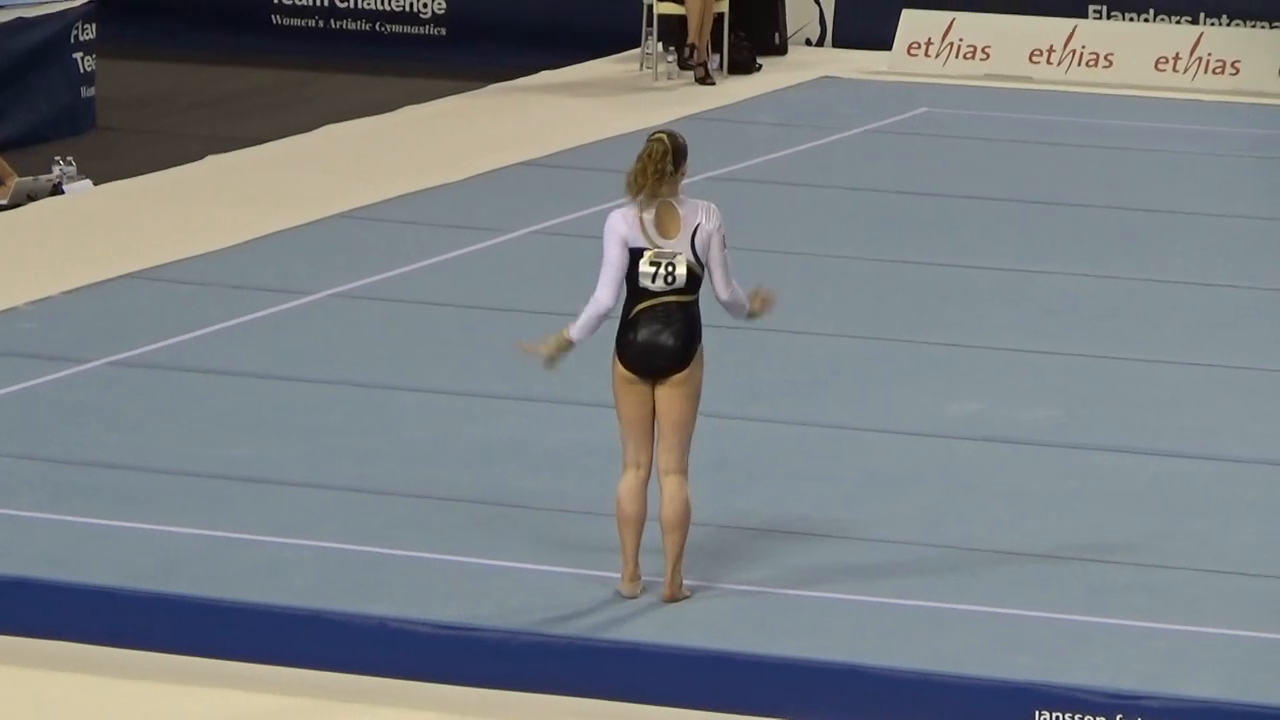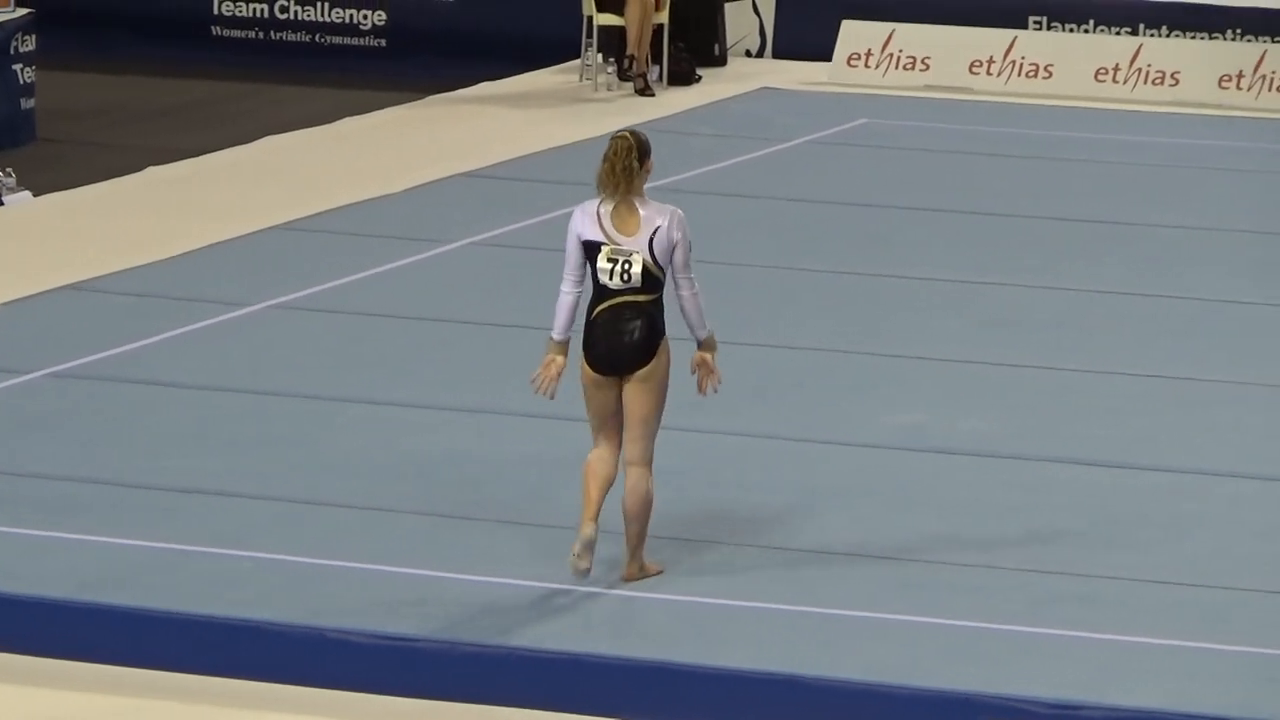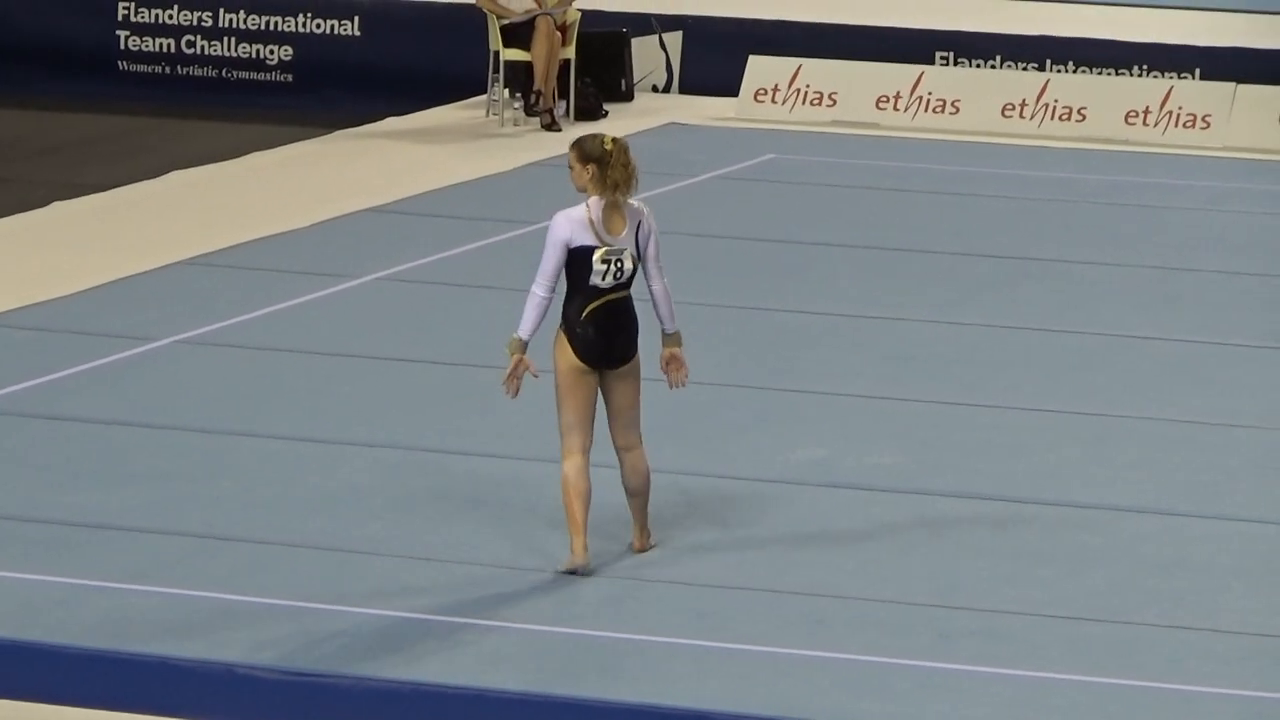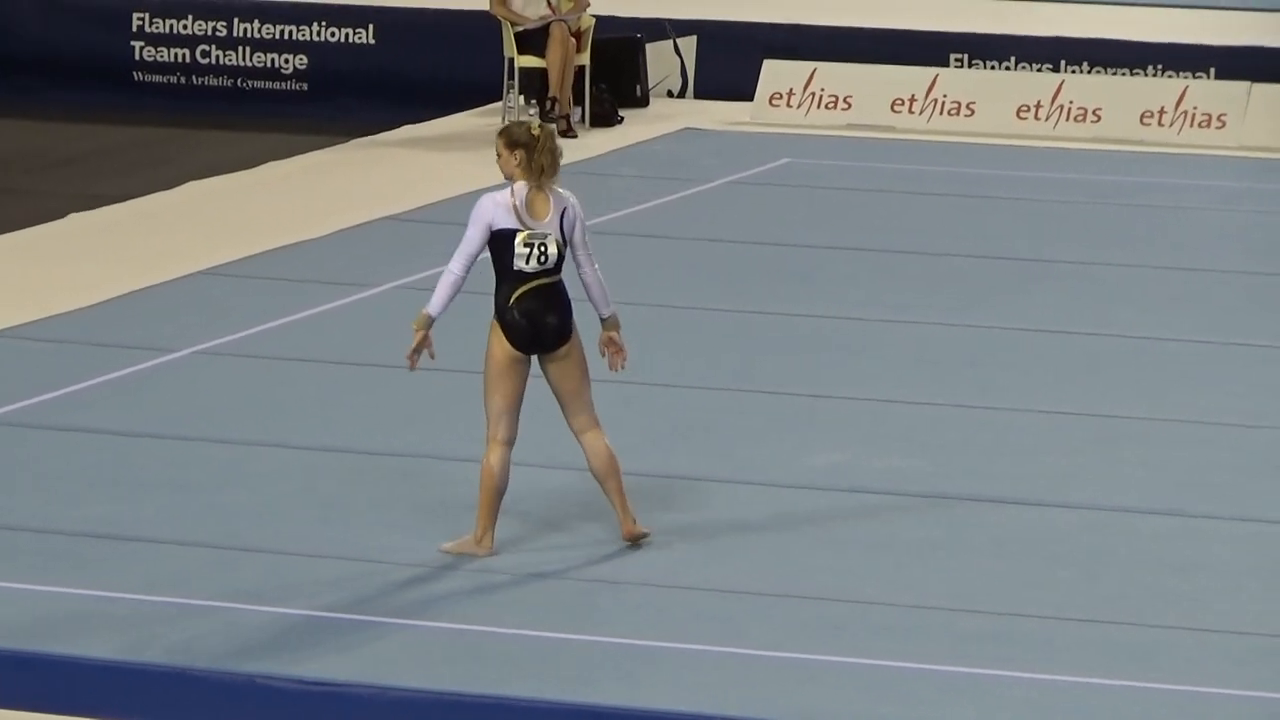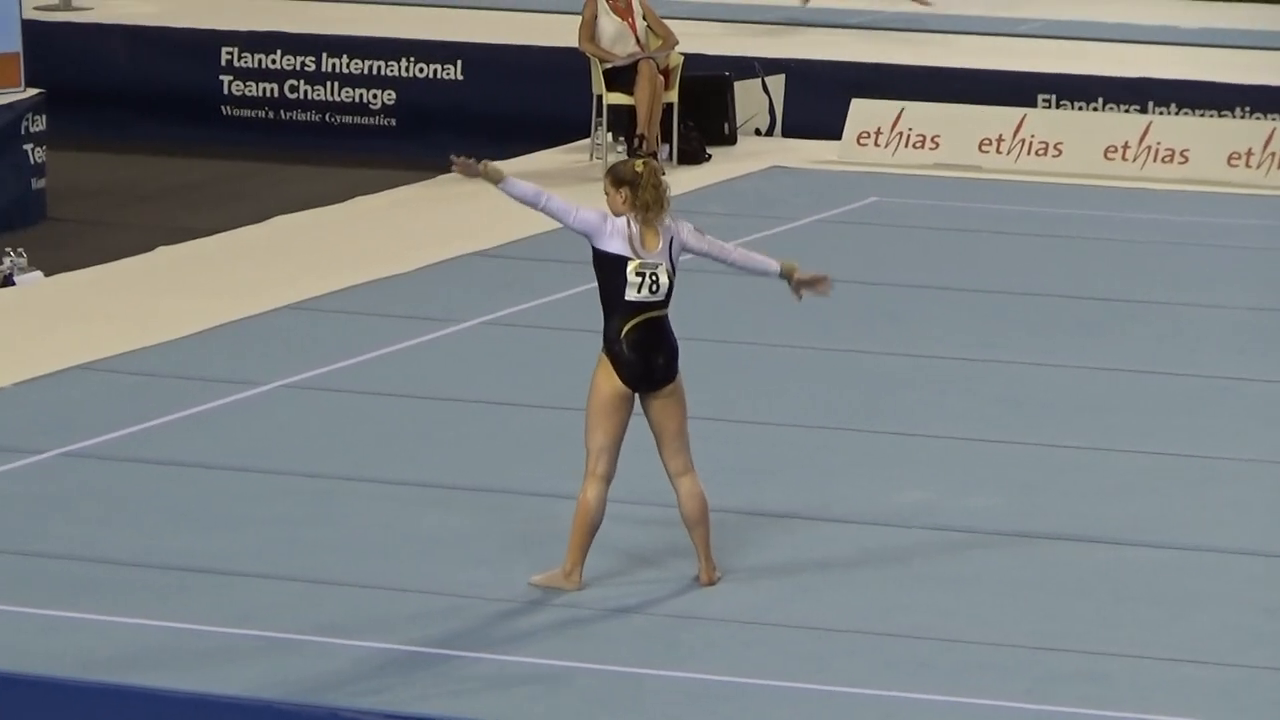
dt=1s
person 1, frame 1
left shoulder: (622, 219)
right shoulder: (707, 216)
left elbow: (605, 298)
right elbow: (725, 292)
left wrist: (565, 339)
right wrist: (749, 308)
left hip: (634, 344)
right hip: (681, 349)
left knee: (634, 467)
right knee: (674, 470)
left ankle: (630, 573)
right ankle: (672, 579)
person 1, frame 2
left shoulder: (584, 217)
right shoulder: (669, 220)
left elbow: (570, 288)
right elbow: (686, 290)
left wrist: (557, 348)
right wrist: (704, 346)
left hip: (599, 339)
right hip: (645, 342)
left knee: (604, 445)
right knee: (637, 459)
left ankle: (587, 527)
right ankle: (635, 561)
person 1, frame 3
left shoulder: (567, 222)
right shoulder: (640, 215)
left elbow: (543, 289)
right elbow: (657, 283)
left wrist: (519, 346)
right wrist: (671, 339)
left hip: (580, 335)
right hip: (623, 332)
left knee: (574, 449)
right knee: (629, 441)
left ankle: (579, 547)
right ankle: (641, 533)
person 1, frame 4
left shoulder: (493, 204)
right shoulder: (566, 202)
left elbow: (459, 266)
right elbow: (588, 269)
left wrist: (425, 321)
right wrist: (609, 324)
left hip: (514, 322)
right hip: (556, 318)
left knee: (500, 439)
right knee: (587, 427)
left ankle: (482, 537)
right ankle: (628, 522)
person 1, frame 5
left shoulder: (607, 229)
right shoulder: (673, 232)
left elbow: (547, 203)
right elbow: (730, 252)
left wrist: (492, 174)
right wrist: (786, 271)
left hip: (621, 359)
right hip: (662, 356)
left knee: (597, 473)
right knee: (682, 470)
left ankle: (571, 572)
right ankle: (707, 567)
